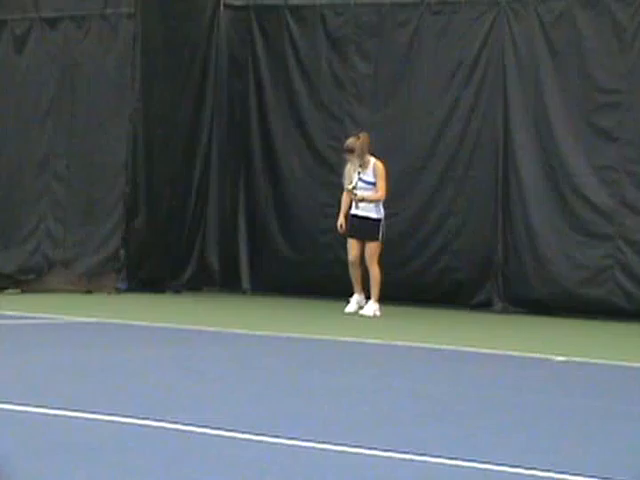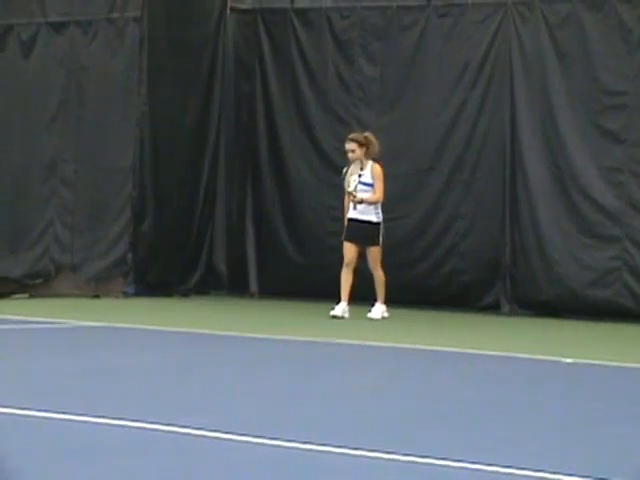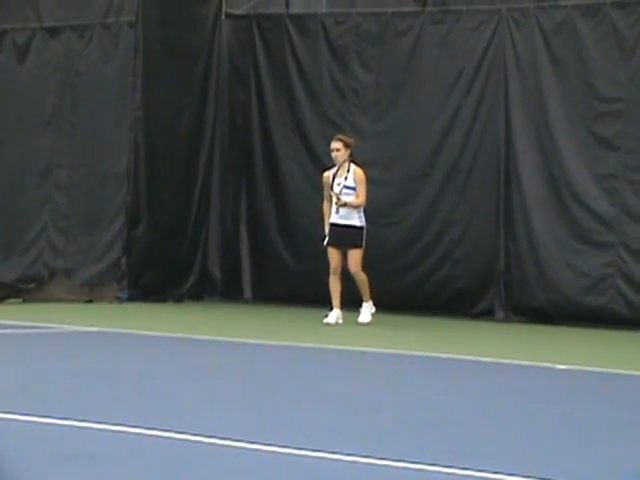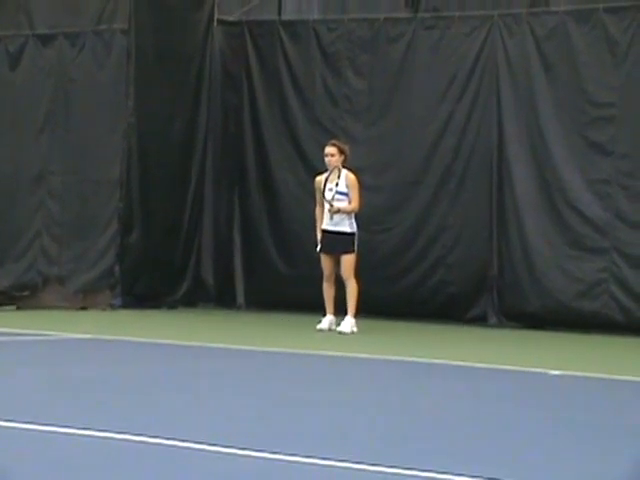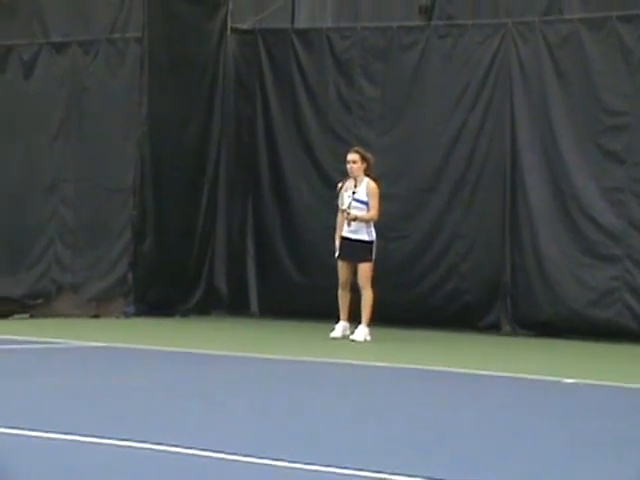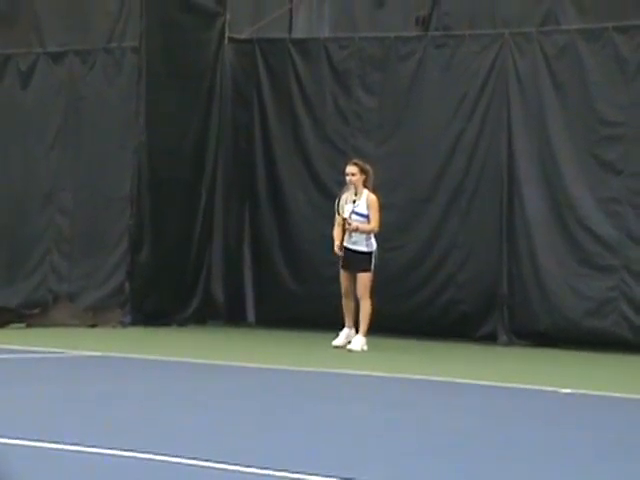
dt=0.3s
person 1, frame 1
left shoulder: (377, 166)
right shoulder: (350, 168)
left elbow: (381, 195)
left wrist: (363, 197)
right wrist: (342, 215)
left hip: (373, 219)
right hip: (355, 218)
left knee: (371, 262)
right knee: (352, 260)
left ankle: (373, 303)
right ankle: (358, 296)
person 1, frame 2
left shoulder: (375, 169)
right shoulder: (348, 171)
left elbow: (379, 197)
left wrist: (361, 199)
right wrist: (346, 220)
left hip: (372, 222)
right hip: (353, 221)
left knee: (374, 266)
right knee: (347, 264)
left ankle: (380, 305)
right ankle: (343, 305)
person 1, frame 3
left shoulder: (357, 172)
right shoulder: (328, 176)
left elbow: (362, 201)
left wrist: (346, 202)
right wrist: (326, 225)
left hip: (354, 226)
right hip: (335, 226)
left knee: (355, 270)
right knee: (334, 270)
left ankle: (367, 303)
right ankle: (336, 311)
person 1, frame 4
left shoulder: (349, 178)
right shoulder: (320, 180)
left elbow: (355, 206)
left wrist: (339, 208)
right wrist: (318, 230)
left hip: (346, 232)
right hip: (327, 232)
left knee: (348, 276)
right knee: (327, 276)
left ankle: (350, 319)
right ankle: (329, 317)
person 1, frame 5
left shoulder: (370, 186)
right shoulder: (342, 186)
left elbow: (374, 215)
left wrist: (356, 216)
right wrist: (337, 238)
left hip: (365, 241)
right hip: (347, 240)
left knee: (364, 285)
right knee: (343, 283)
left ankle: (364, 328)
right ankle: (343, 323)
person 1, frame 6
left shoulder: (370, 199)
right shoulder: (343, 198)
left elbow: (374, 227)
right elbow: (338, 225)
left wrist: (357, 227)
right wrist: (337, 242)
left hip: (365, 251)
right hip: (348, 249)
left knee: (362, 295)
right knee: (346, 293)
left ankle: (361, 338)
right ankle: (348, 330)
